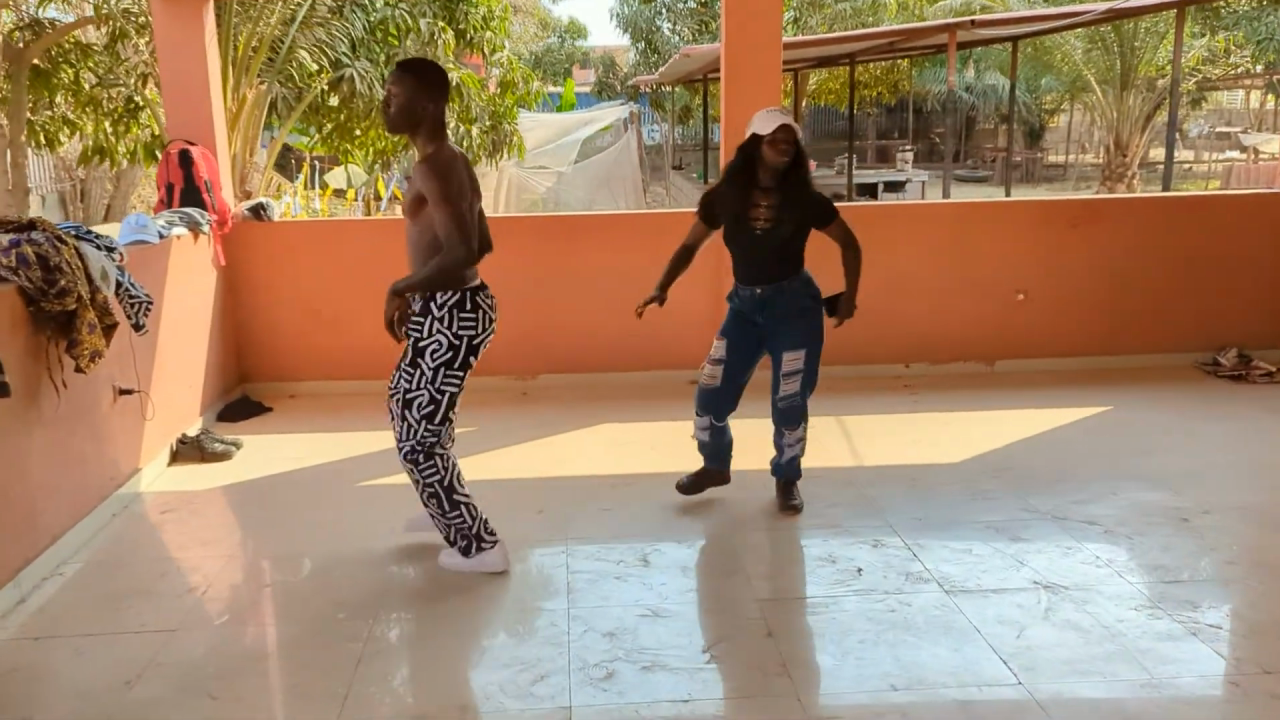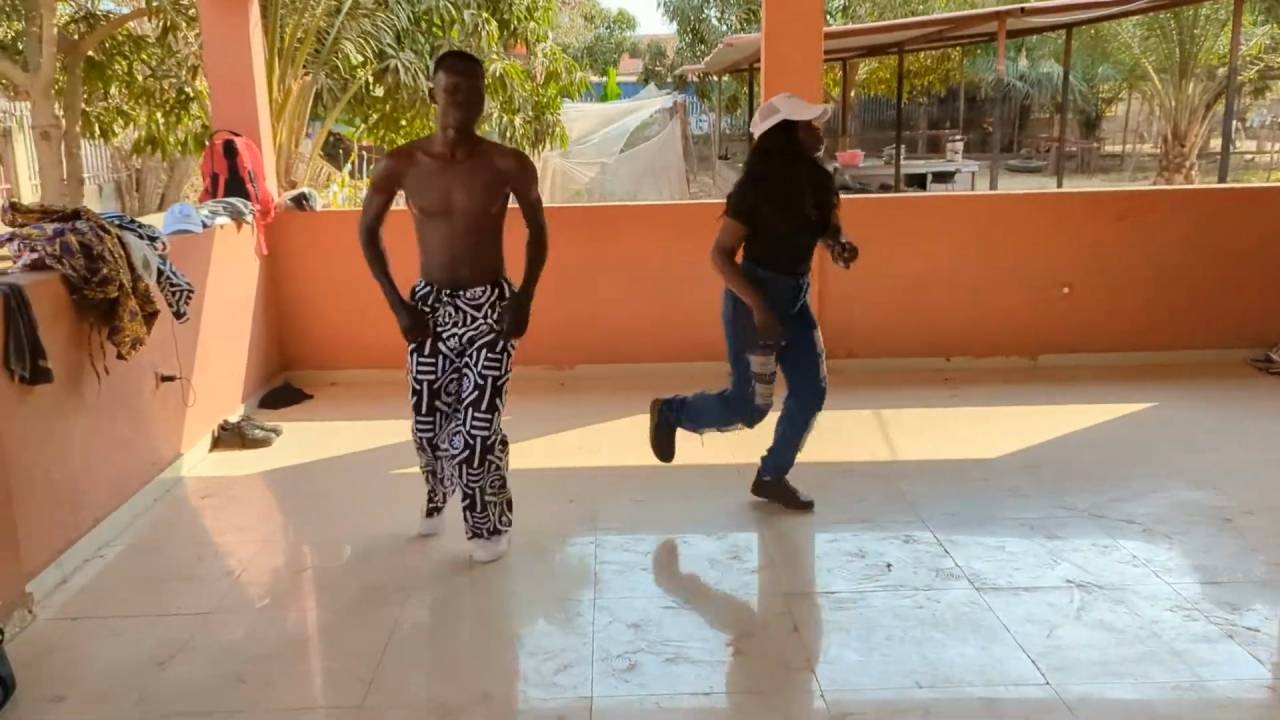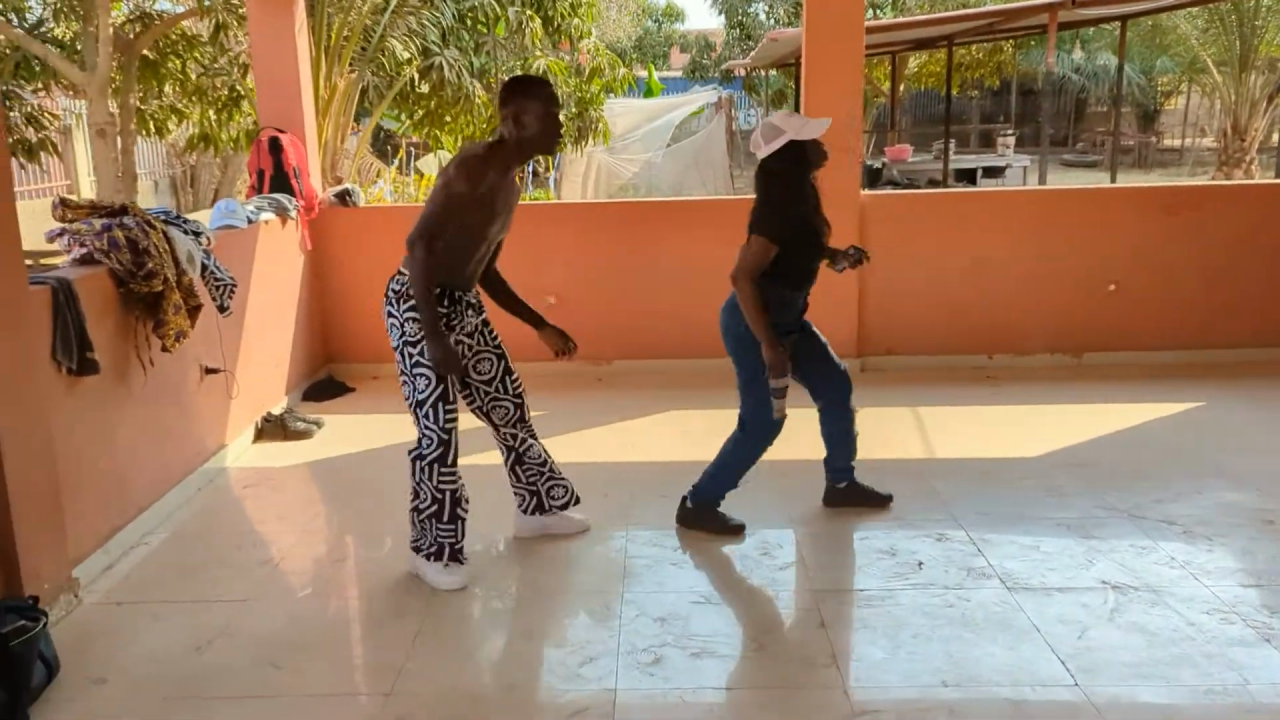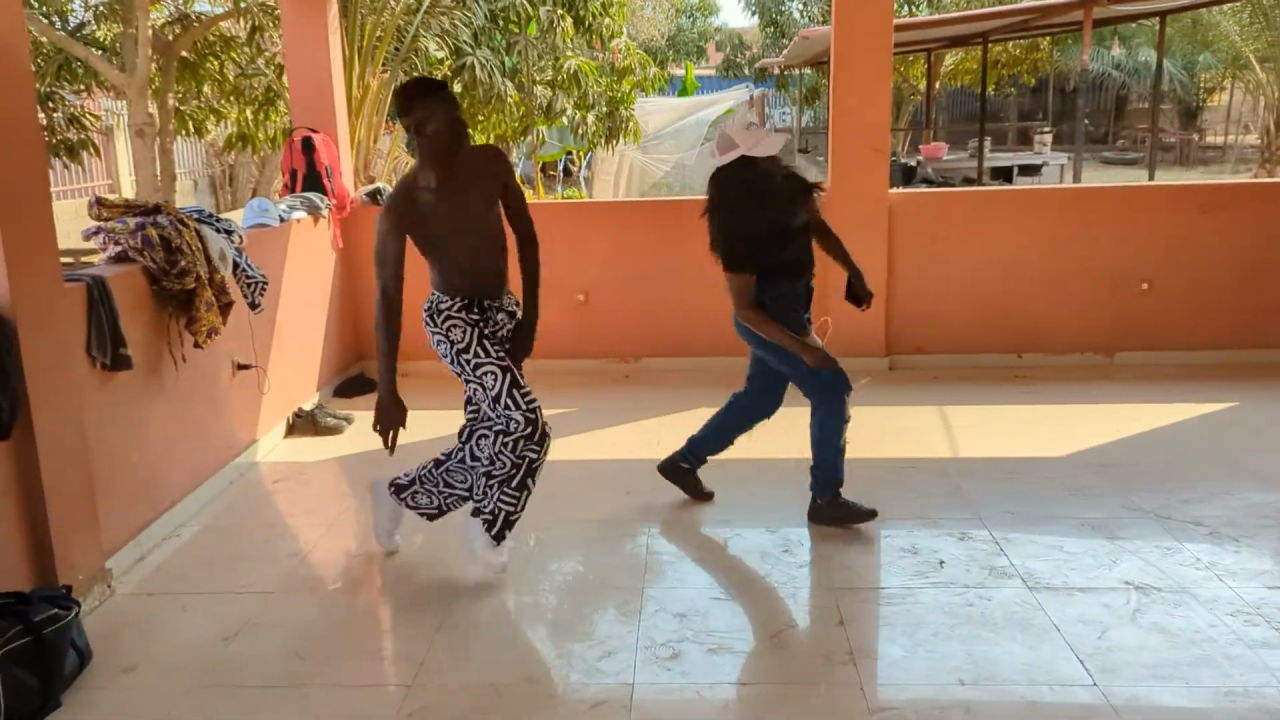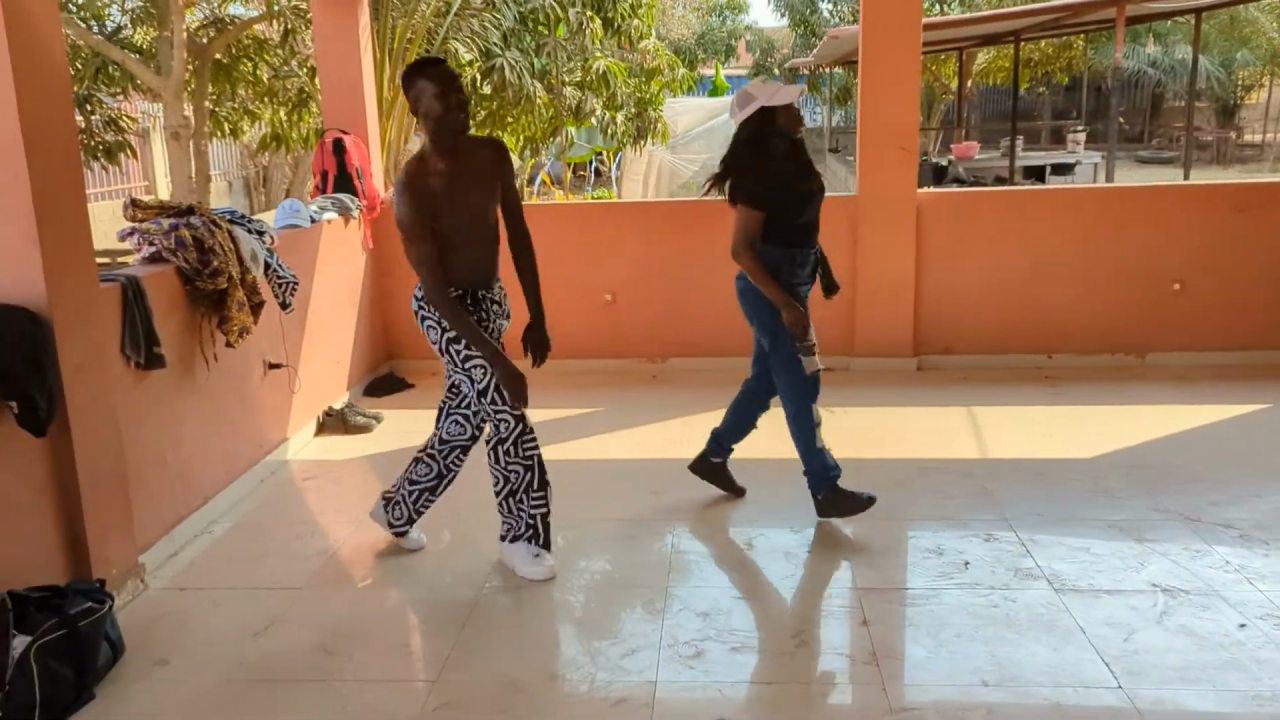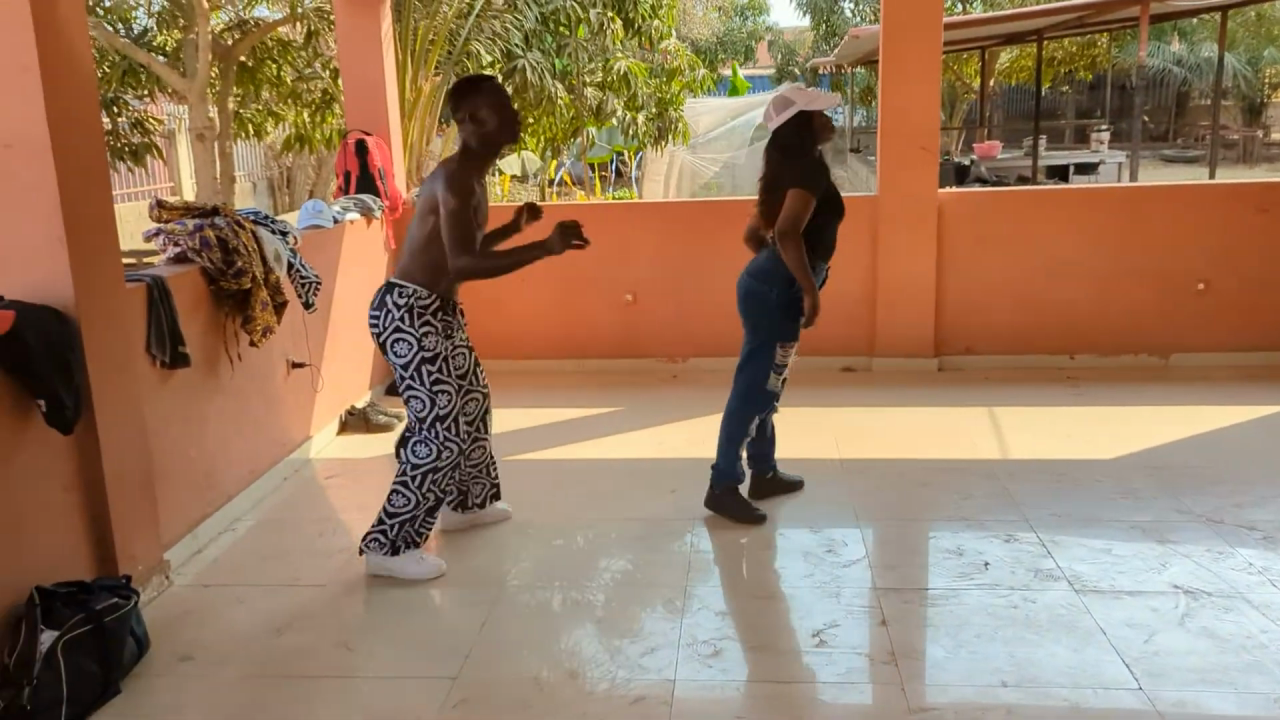
dt=0.3s
person 1, frame 1
left shoulder: (433, 167)
right shoulder: (447, 164)
left elbow: (466, 249)
right elbow: (472, 243)
left wrist: (404, 289)
right wrist: (409, 290)
left hip: (452, 314)
right hip: (437, 310)
left knee: (422, 433)
right knee: (411, 409)
left ankle: (479, 547)
right ankle: (449, 515)
person 1, frame 2
left shoulder: (510, 164)
right shoulder: (400, 163)
left elbow: (537, 233)
right elbow: (367, 232)
left wrist: (523, 300)
right wrist: (398, 304)
left hip: (489, 307)
right hip: (429, 304)
left knee: (478, 427)
right knee: (430, 423)
left ankle: (488, 525)
right ankle: (441, 499)
person 1, frame 3
left shoulder: (510, 186)
right shoulder: (472, 167)
right elbow: (418, 242)
left wrist: (543, 328)
right wrist: (434, 331)
left hip: (462, 304)
right hip: (416, 303)
left knee: (505, 402)
right knee: (439, 426)
left ankle: (541, 507)
right ankle: (433, 550)
person 1, frame 4
left shoulder: (492, 162)
right shoulder: (402, 205)
left elbow: (526, 237)
right elbow: (389, 299)
left wrist: (530, 316)
right wrist: (387, 390)
left hip: (502, 307)
right hip: (457, 316)
left knee: (494, 429)
right knee: (525, 428)
left ankle: (405, 495)
right ankle: (487, 516)
person 1, frame 5
left shoulder: (494, 155)
right shoulder: (412, 189)
left elbow: (517, 233)
right elbow: (434, 288)
left wrist: (538, 314)
right wrist: (498, 357)
left hip: (489, 301)
right hip: (450, 309)
left knee: (464, 417)
right knee: (505, 419)
left ankle: (397, 507)
right ankle: (520, 539)
person 1, frame 6
left shoulder: (471, 174)
right shoulder: (456, 178)
right elbow: (463, 262)
left wrist: (512, 228)
right wrist: (544, 247)
left hip: (435, 309)
right hip: (410, 313)
left knee: (470, 403)
right knee: (440, 432)
left ankle: (466, 501)
right ankle: (389, 545)
person 2, frame 1
left shoulder: (806, 198)
right shoulder: (727, 197)
left elbow: (849, 242)
right elbow: (689, 246)
left wrist: (849, 292)
right wrist: (661, 288)
left hip: (796, 307)
right hip: (745, 306)
left knee: (790, 404)
right knee: (712, 394)
left ankle: (788, 478)
right ankle: (715, 465)
person 2, frame 2
left shoulder: (815, 181)
right shoulder: (756, 188)
left elbow: (829, 228)
right elbow: (721, 254)
left wrist: (839, 247)
right wrist: (759, 306)
left hip: (793, 301)
right hip: (753, 302)
left knee: (811, 393)
right knee: (749, 407)
left ankle: (773, 476)
right ankle: (669, 411)
person 2, frame 3
left shoulder: (798, 196)
right shoulder: (779, 207)
right elbow: (743, 276)
left wrist: (837, 256)
right wrist: (766, 341)
left hip: (783, 316)
right hip: (756, 323)
left knee: (835, 387)
right knee: (761, 423)
left ankle: (841, 484)
right ankle: (698, 505)
person 2, frame 4
left shoulder: (786, 188)
right shoulder: (737, 226)
left elbow: (817, 229)
right elbow: (745, 309)
left wrist: (853, 273)
right wrist: (802, 345)
left hip: (787, 308)
right hip: (768, 319)
left knee: (759, 398)
right knee: (831, 390)
left ankle: (683, 461)
right ankle: (826, 499)
person 2, frame 5
left shoulder: (789, 157)
right shoulder: (760, 172)
right elbow: (741, 250)
left wrist: (820, 268)
right wrist: (786, 302)
left hip: (783, 280)
right hip: (770, 288)
left knee: (767, 377)
right knee: (800, 382)
left ankle: (713, 456)
right ankle: (825, 488)
person 2, frame 6
left shoulder: (794, 166)
right shoulder: (806, 170)
left elbow: (753, 234)
right elbow: (786, 235)
right wrist: (810, 290)
left hip: (771, 285)
right hip: (774, 290)
left knee: (765, 385)
right knee: (755, 388)
left ankle: (764, 474)
right ankle: (722, 487)
